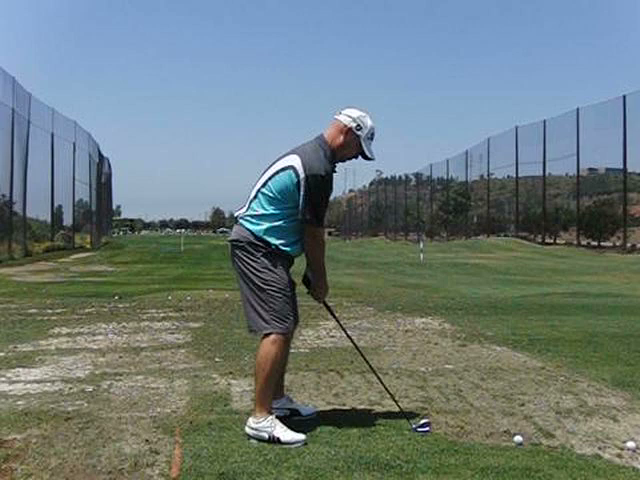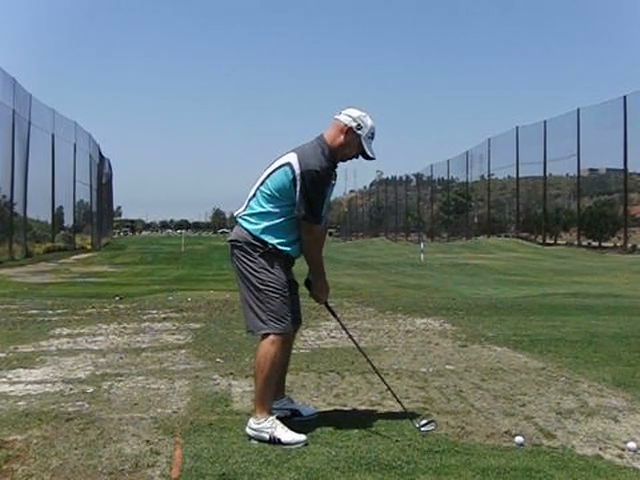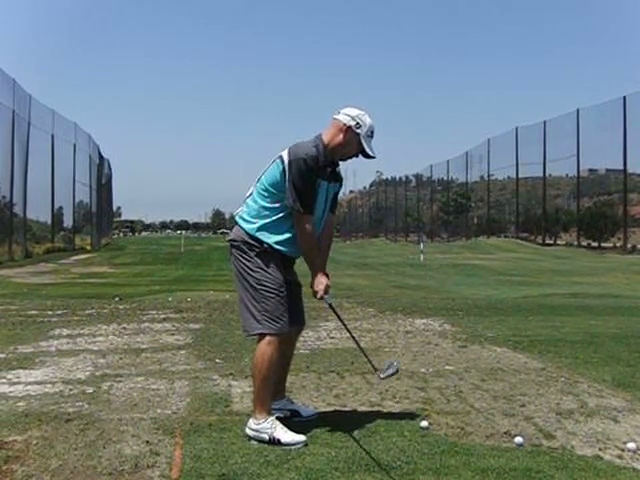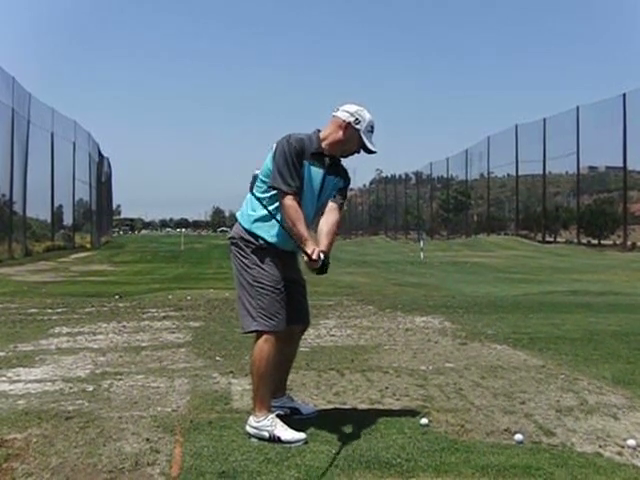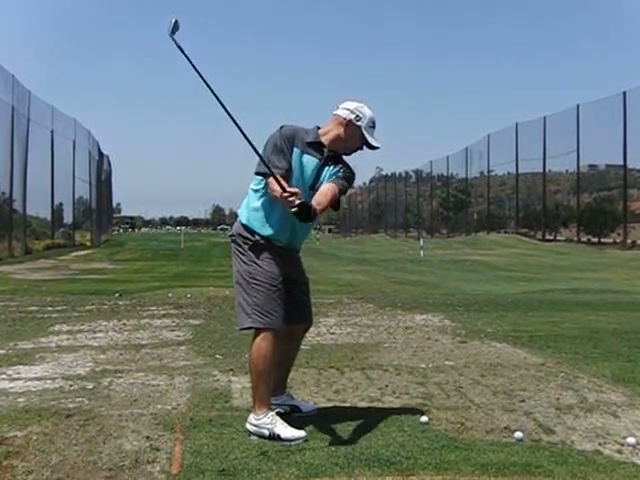
dt=1s
person 1, frame 1
left shoulder: (313, 156)
right shoulder: (316, 169)
left elbow: (312, 229)
right elbow: (313, 233)
left wrist: (313, 272)
right wrist: (320, 279)
left hip: (267, 248)
right hip: (257, 248)
left knee: (286, 325)
right knee: (276, 329)
left ankle: (277, 399)
right ankle: (260, 418)
person 1, frame 2
left shoulder: (322, 163)
right shoulder: (312, 166)
left elbow: (318, 226)
right elbow: (309, 231)
left wrist: (315, 274)
right wrist: (319, 279)
left hip: (273, 250)
right hip: (256, 248)
left knee: (289, 326)
right knee: (275, 330)
left ankle: (277, 400)
right ankle: (260, 419)
person 1, frame 3
left shoulder: (333, 175)
right shoulder: (303, 158)
left elbow: (325, 225)
right elbow: (302, 223)
left wrist: (321, 271)
right wrist: (317, 272)
left hip: (280, 253)
right hip: (255, 247)
left knee: (291, 328)
right knee: (272, 331)
left ankle: (277, 400)
right ankle: (260, 419)
person 1, frame 4
left shoulder: (339, 175)
right shoulder: (293, 146)
left elbow: (331, 212)
right elbow: (288, 201)
left wrist: (323, 251)
right wrist: (309, 245)
left hip: (285, 251)
right hip: (256, 244)
left knee: (295, 326)
right knee: (270, 328)
left ankle: (278, 397)
right ankle: (260, 417)
person 1, frame 5
left shoulder: (341, 170)
right shoulder: (289, 136)
left elbow: (328, 193)
right elbow: (274, 183)
left wrist: (311, 208)
right wrist: (289, 198)
left hip: (288, 248)
right hip: (257, 241)
left knee: (297, 324)
right knee: (268, 326)
left ankle: (278, 395)
right ankle: (260, 415)
